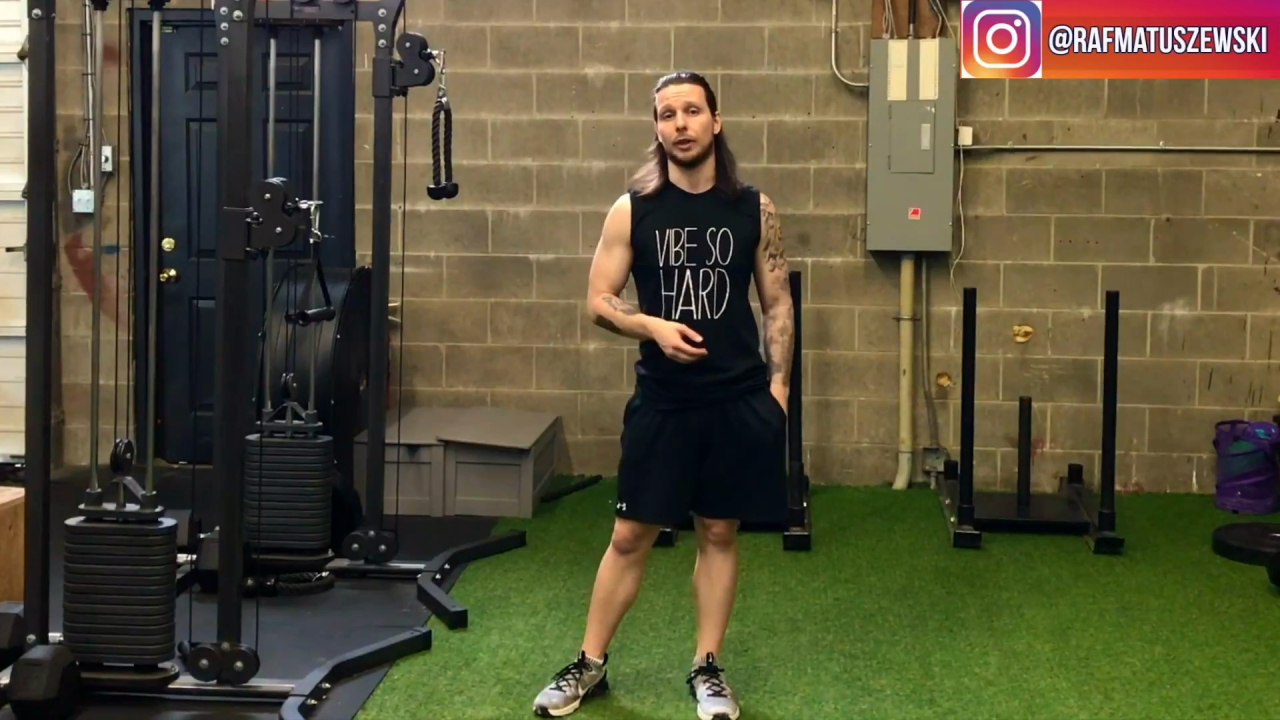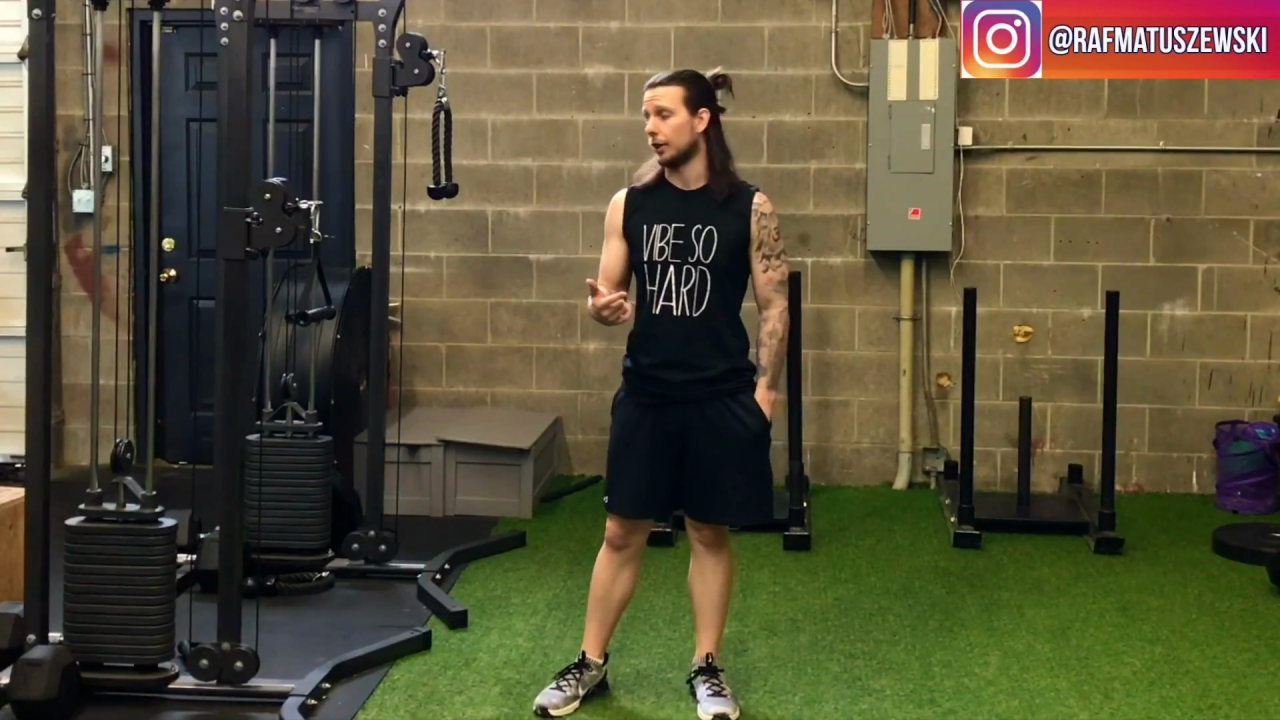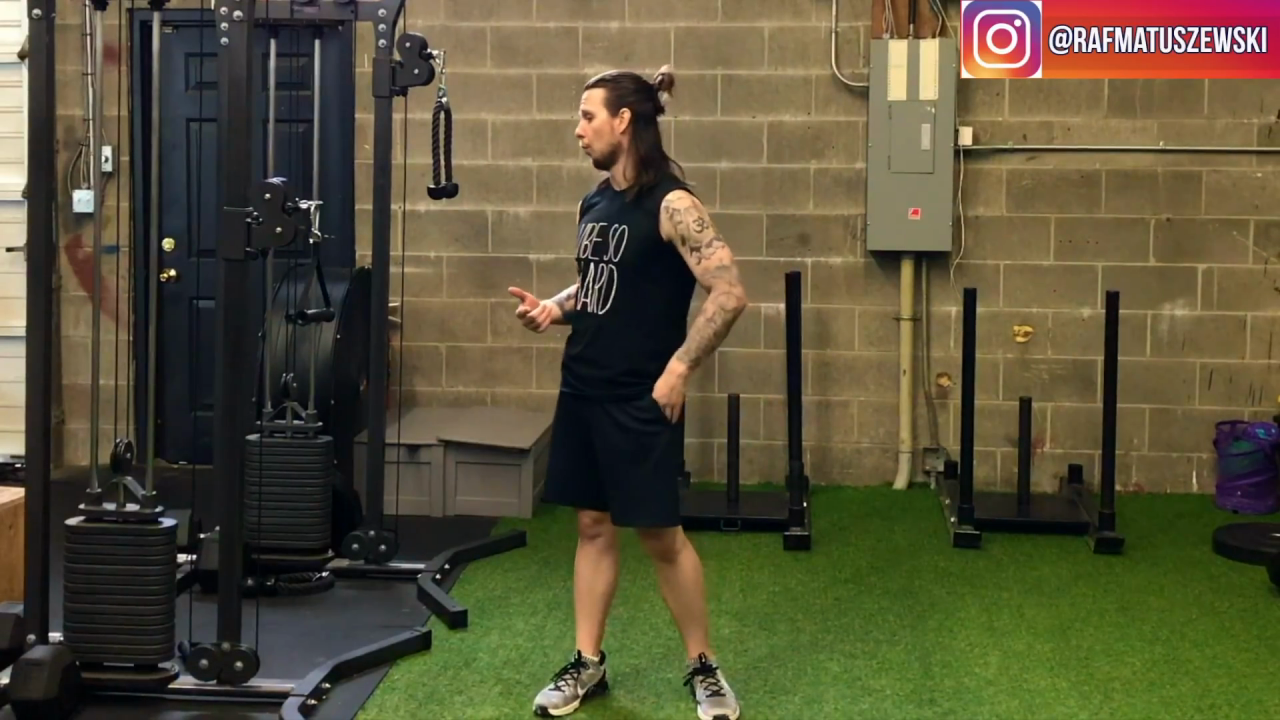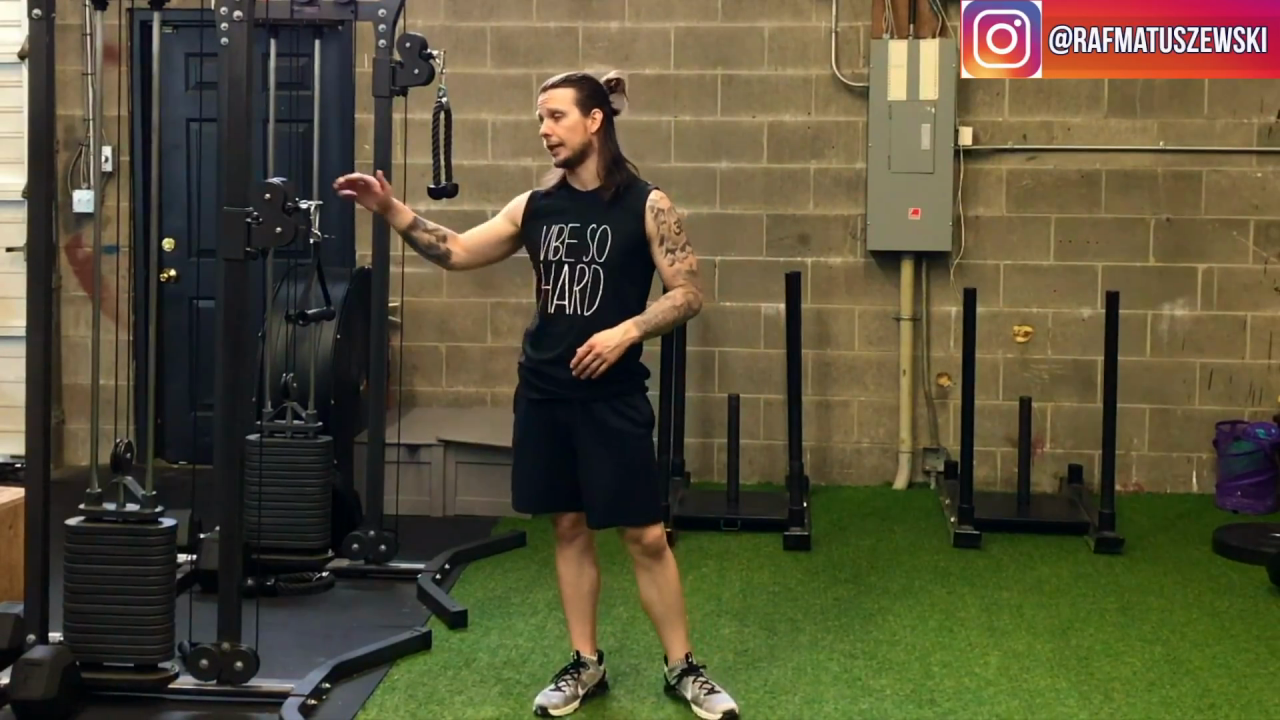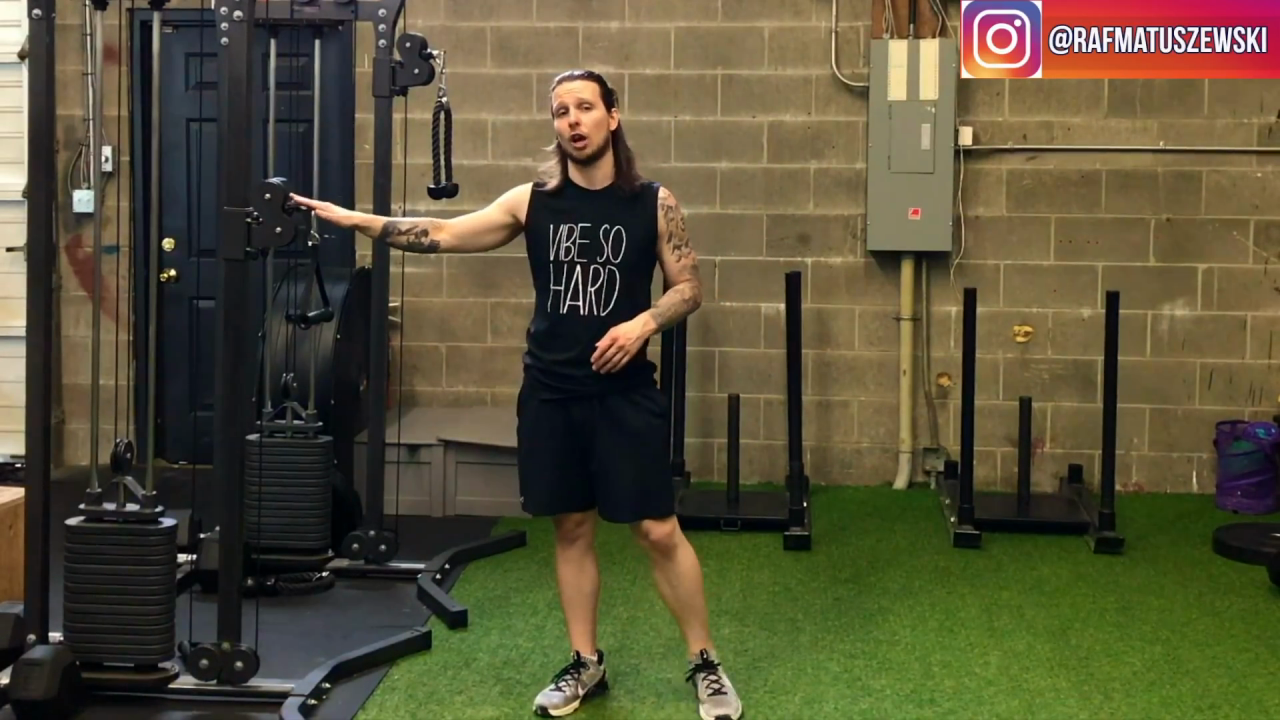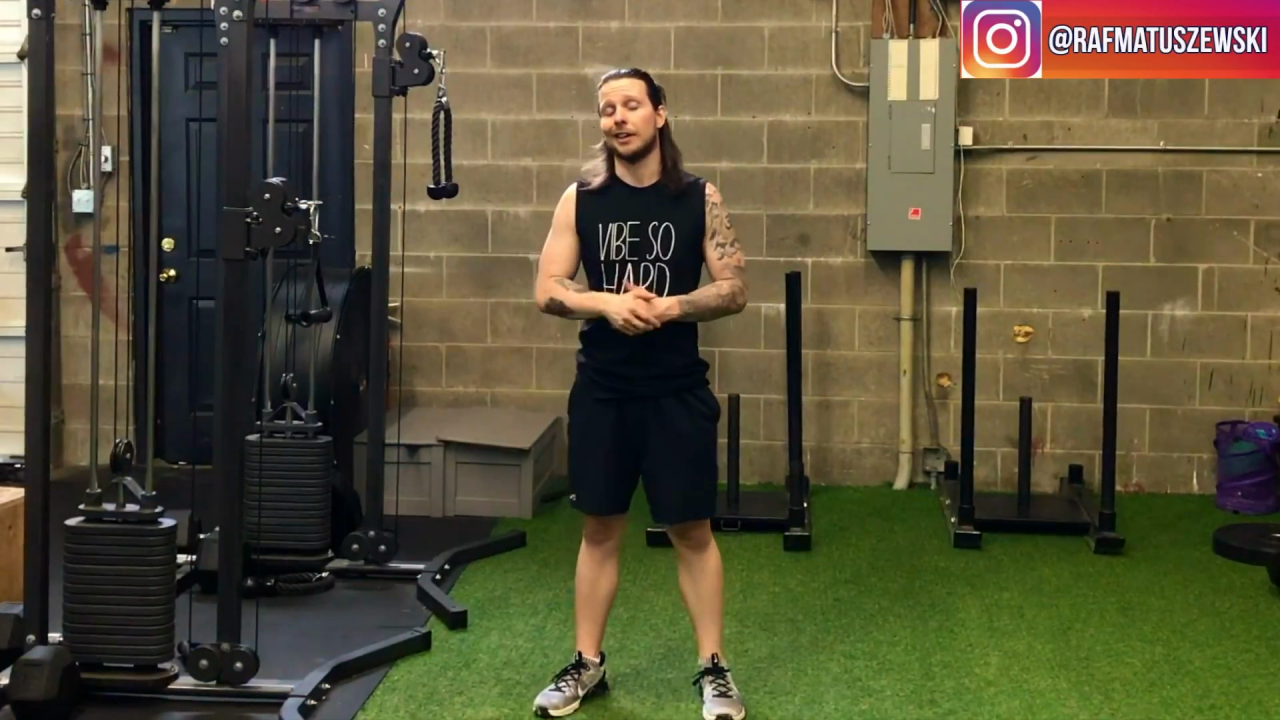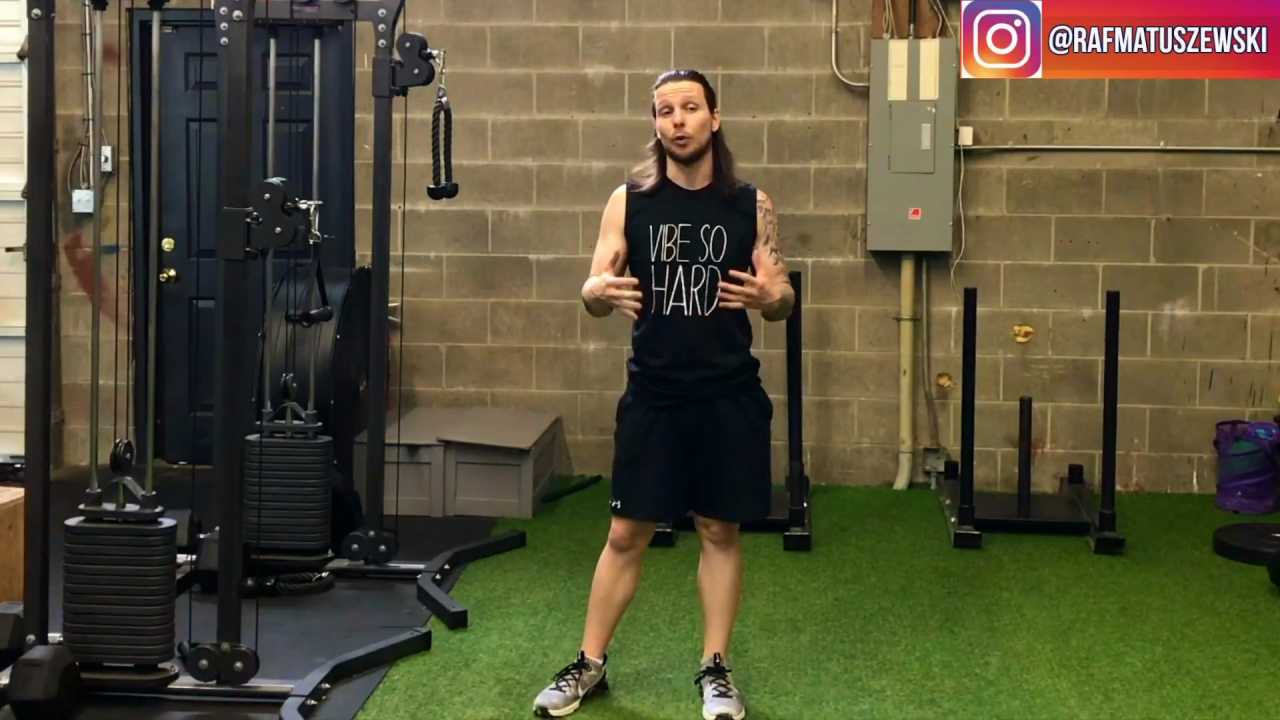
dt=0.7s
person 1, frame 1
left shoulder: (754, 209)
right shoulder: (632, 210)
left elbow: (777, 303)
right elbow: (599, 300)
left wrist: (777, 383)
right wrist: (654, 327)
left hip: (739, 398)
right hip: (662, 399)
left knee: (720, 532)
right knee: (631, 535)
left ankle: (707, 668)
right ankle: (590, 664)
person 1, frame 2
left shoulder: (750, 207)
right shoulder: (630, 202)
left elbow: (774, 305)
right elbow: (608, 287)
left wrist: (764, 386)
right wrist: (605, 305)
left hip: (721, 397)
right hip: (645, 395)
left knee: (710, 533)
right knee: (622, 530)
left ankle: (706, 667)
right ankle: (590, 663)
person 1, frame 3
left shoulder: (673, 205)
right shoulder: (592, 203)
left elbow: (730, 293)
left wrist: (679, 368)
right wrist: (552, 308)
left hip: (639, 397)
right hip: (581, 390)
left knee: (661, 533)
right knee: (592, 525)
left ankle: (702, 666)
right ankle: (587, 662)
person 1, frame 4
left shoulder: (648, 205)
right shoulder: (535, 205)
left elbow: (687, 294)
right elbow: (459, 253)
left wrist: (625, 332)
right wrist: (395, 211)
left hip: (613, 396)
right hip: (543, 392)
left knee: (645, 534)
right knee: (568, 527)
left ankle: (682, 666)
right ankle: (585, 663)
person 1, frame 5
left shoulder: (654, 202)
right shoulder: (532, 200)
left elbow: (689, 286)
right elbow: (444, 234)
left wrist: (646, 321)
right wrist: (357, 219)
left hip: (624, 392)
right hip: (550, 392)
left knee: (659, 530)
right knee: (571, 527)
left ankle: (706, 662)
right ankle: (585, 663)
person 1, frame 6
left shoulder: (700, 197)
right shoulder: (580, 198)
left elbow: (734, 290)
right elbow: (546, 288)
left wrist: (669, 305)
right wrist: (610, 302)
left hip: (677, 391)
right hip: (601, 391)
left knee: (692, 530)
right knee: (600, 528)
left ankle: (712, 666)
right ankle: (588, 663)
person 1, frame 7
left shoulder: (751, 204)
right shoulder: (628, 200)
left elbow: (783, 303)
right elbow: (595, 294)
left wrist: (771, 297)
right wrist: (599, 291)
left hip: (730, 395)
right hip: (652, 395)
left knee: (720, 530)
right knee: (626, 532)
right ankle: (589, 664)
